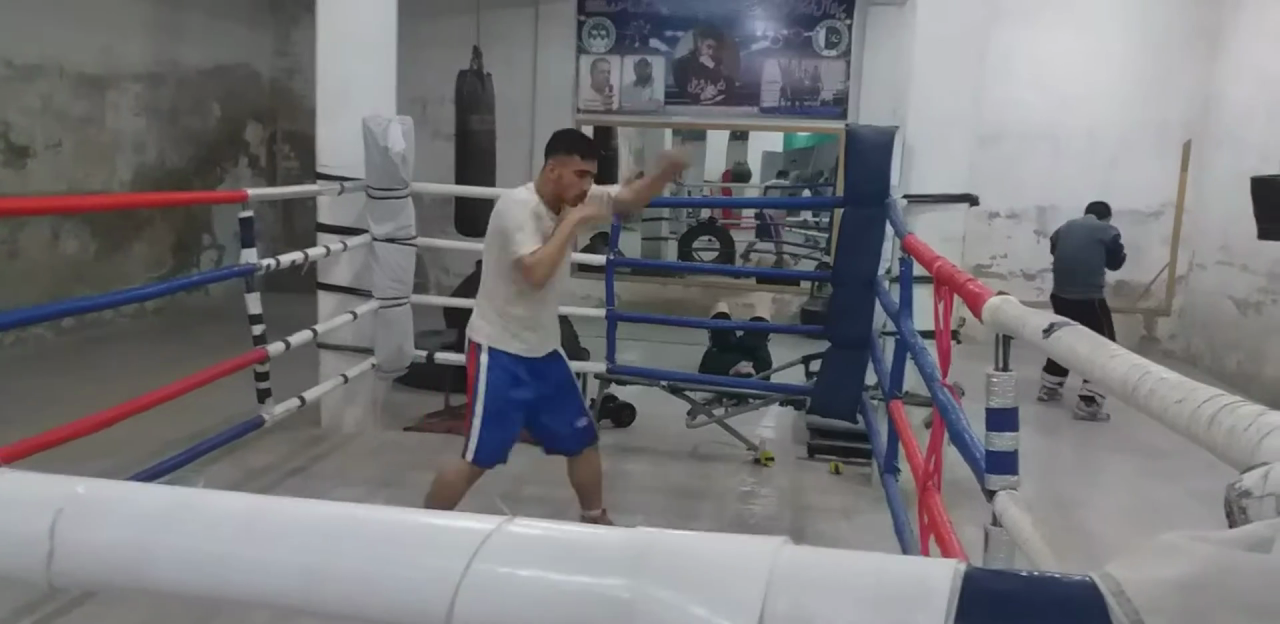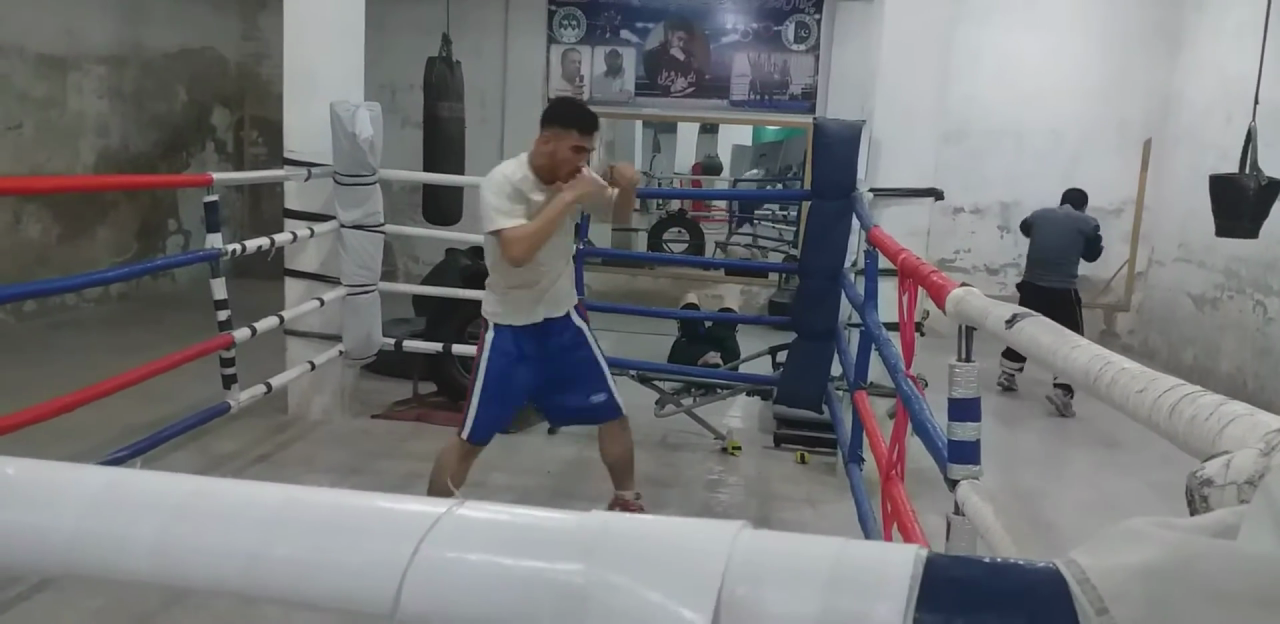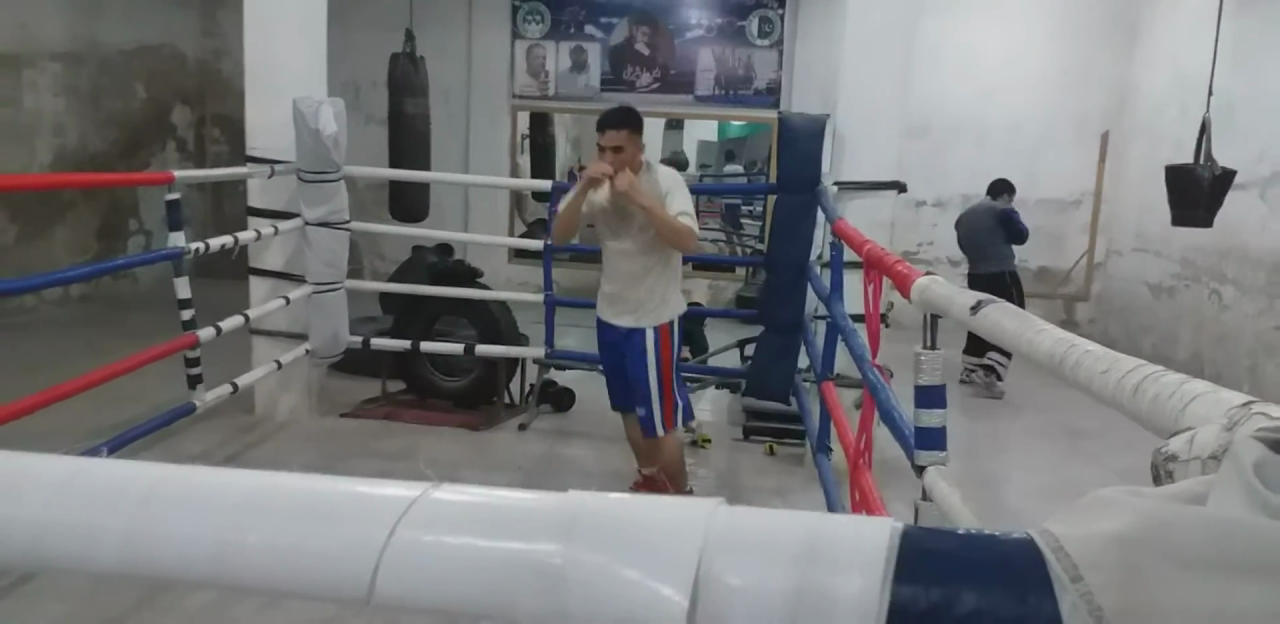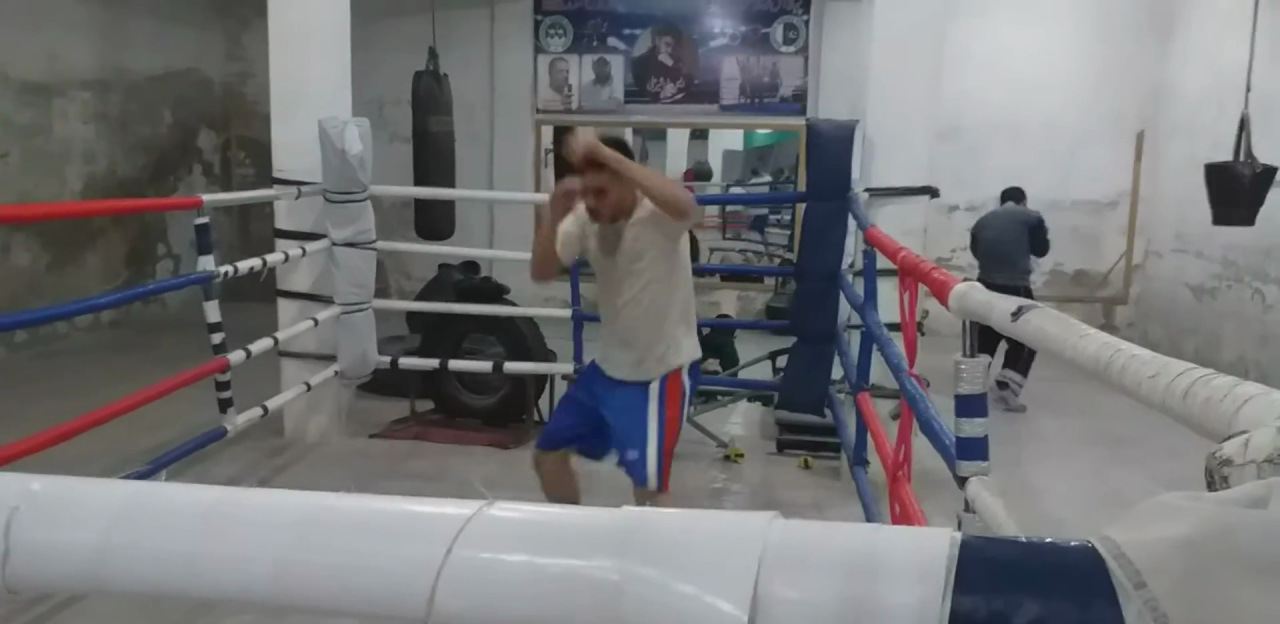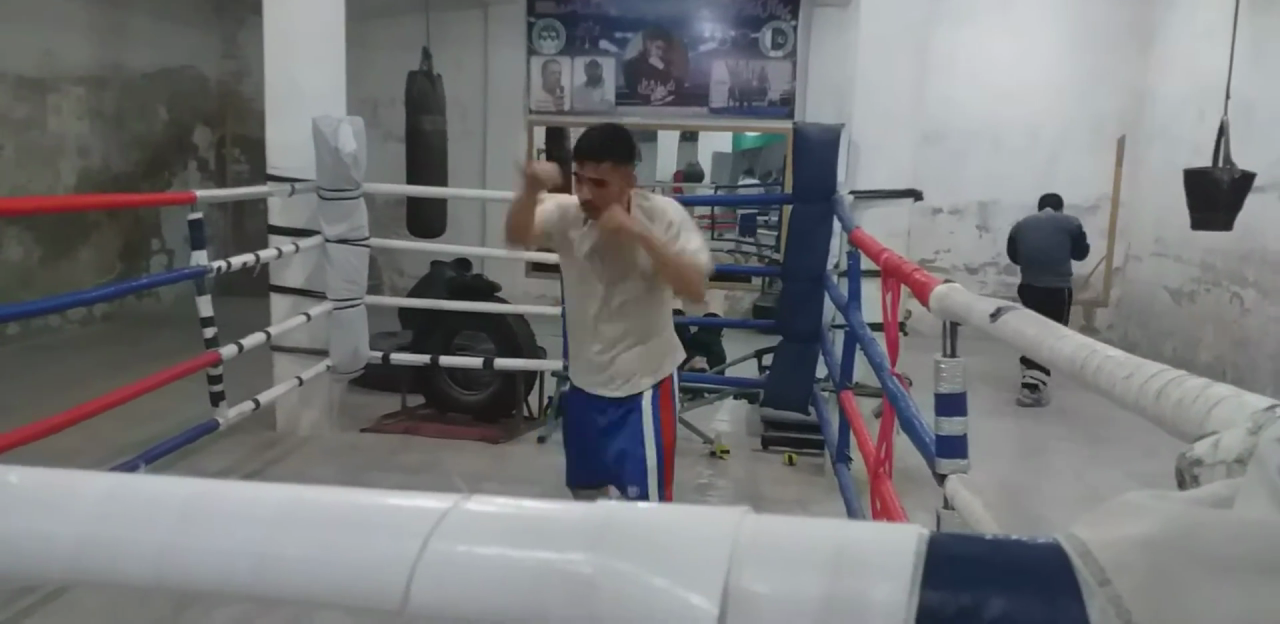
dt=1s
person 1, frame 1
left shoulder: (579, 199)
right shoulder: (518, 206)
left elbow: (630, 201)
right elbow: (538, 274)
left wrist: (663, 170)
right wrist: (575, 222)
left hip: (543, 349)
right hip: (499, 351)
left knee: (583, 442)
right knee: (476, 460)
left ankle: (596, 524)
person 1, frame 2
left shoulder: (572, 177)
right shoulder: (503, 182)
left elbow: (620, 214)
right elbow: (517, 251)
left wrist: (625, 187)
right wrist: (565, 198)
left hip: (560, 319)
right hip: (510, 324)
left knee: (612, 416)
right knee: (471, 438)
left ankle: (625, 504)
person 1, frame 3
left shoulder: (665, 181)
right shoulder: (593, 182)
left elbow: (687, 243)
right elbow: (558, 236)
left wrist: (641, 199)
right wrist: (582, 190)
left hip: (654, 318)
right hip: (611, 315)
left knee: (659, 422)
right knee: (631, 410)
left ankle: (681, 493)
right ankle: (650, 479)
person 1, frame 4
left shoulder: (660, 215)
right shoulder: (586, 218)
left elbow: (684, 205)
right elbow: (542, 273)
left wrist: (606, 156)
right wrist: (551, 216)
left hip: (662, 370)
right hip: (610, 367)
left knee: (643, 485)
right knee: (549, 451)
person 1, frame 5
left shoulder: (665, 216)
right shoulder: (565, 212)
left elbow: (697, 285)
right elbow: (516, 237)
left wrist: (639, 232)
right wrist: (531, 190)
left hip: (645, 381)
right hip: (587, 381)
left knee: (647, 501)
right knee: (586, 487)
person 2, frame 1
left shoulder: (1065, 228)
right shoulder: (1108, 231)
left elbow: (1055, 250)
right elbow: (1116, 262)
left hip: (1061, 296)
right hip: (1089, 299)
left ankle: (1049, 388)
right ankle: (1088, 402)
person 2, frame 2
left shoulder: (1041, 214)
right shoulder: (1088, 223)
left elbow: (1025, 228)
right elbow: (1092, 254)
left hip: (1031, 285)
right hip: (1063, 290)
left ankle: (1007, 376)
right ankle: (1062, 390)
person 2, frame 3
left shoulder: (965, 216)
right shoulder: (1002, 211)
right elbow: (1020, 236)
right wrist: (1018, 222)
left hip: (976, 276)
right hip: (1001, 276)
left ankle: (970, 370)
right ankle: (988, 374)
person 2, frame 4
left shoulder: (983, 221)
right shoulder: (1030, 217)
right elbow: (1041, 249)
left hip: (986, 285)
right hip: (1015, 287)
left knee: (986, 336)
right ankle: (1005, 386)
person 2, frame 5
left shoulder: (1022, 226)
right shoulder: (1070, 224)
left elbow: (1014, 256)
right elbow: (1081, 253)
left hip: (1028, 288)
right hip: (1057, 290)
left ankle: (1029, 381)
right ankle: (1031, 387)
